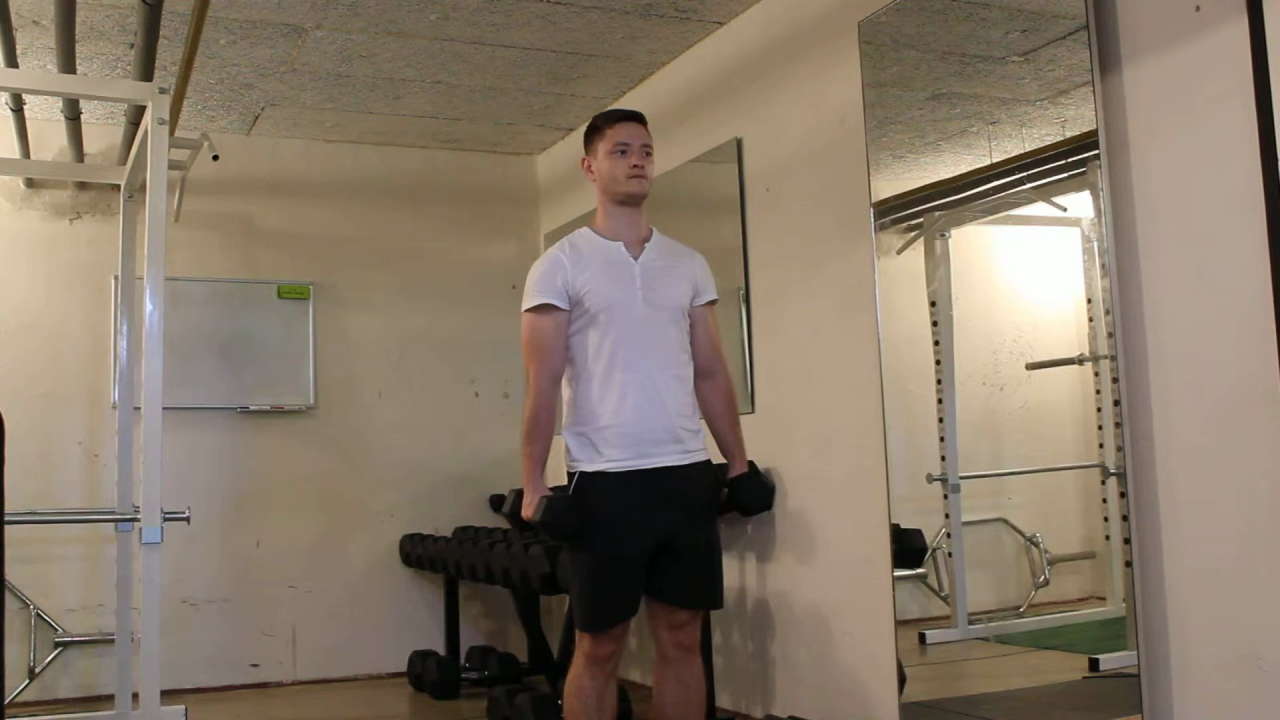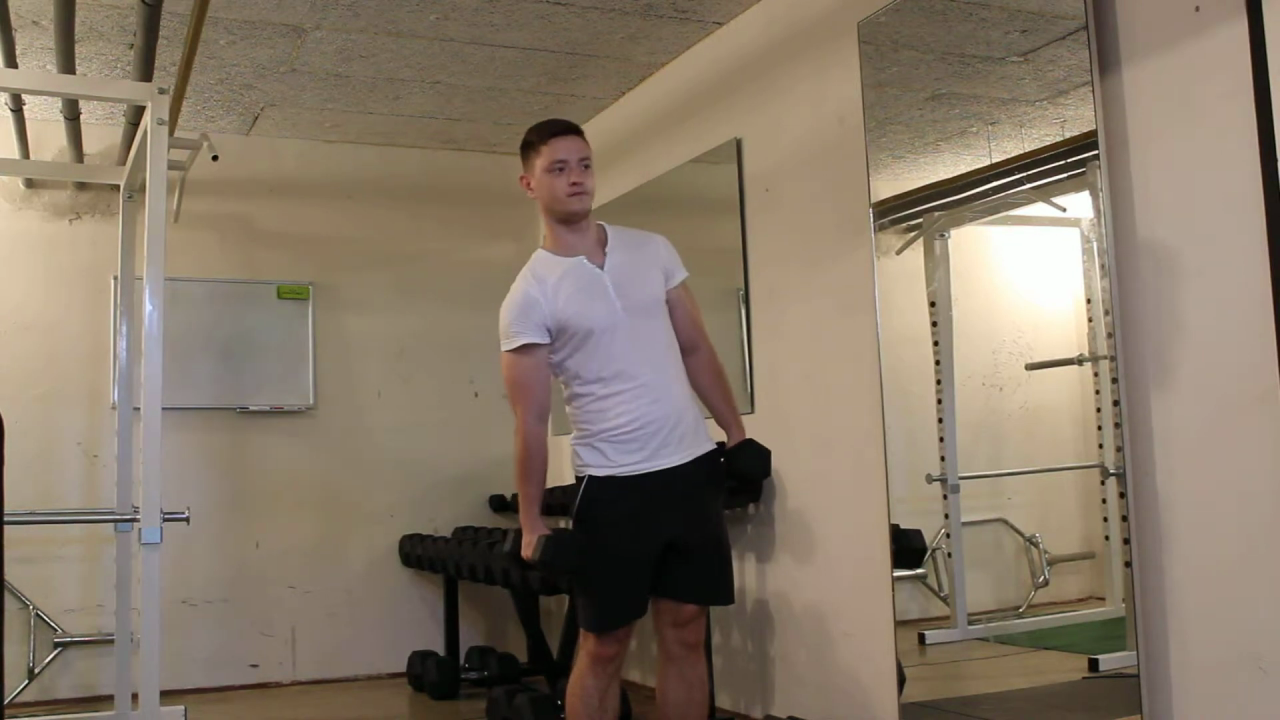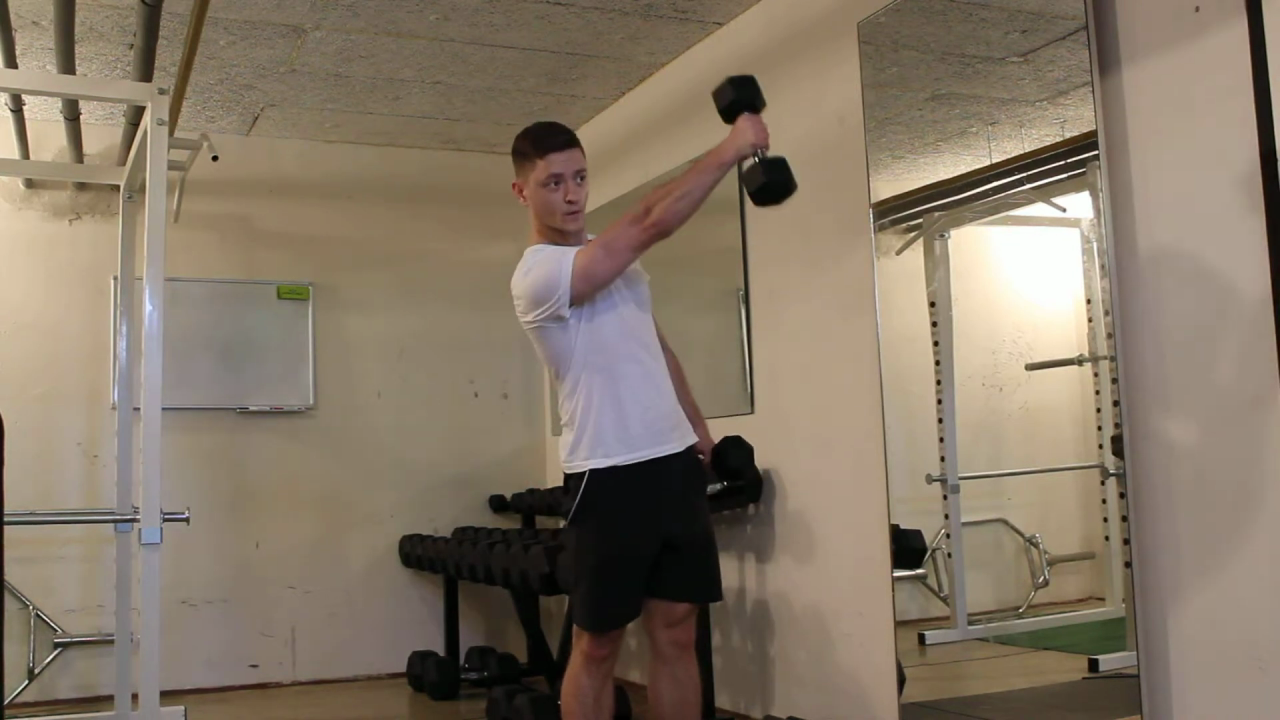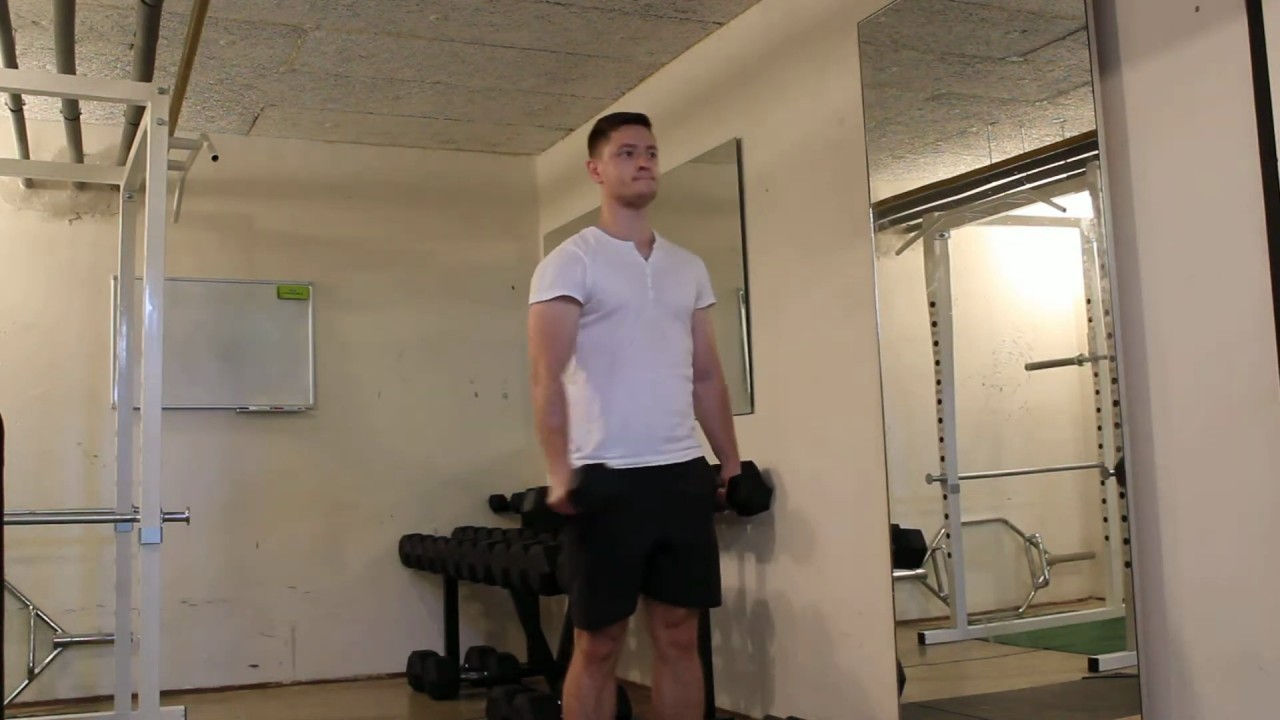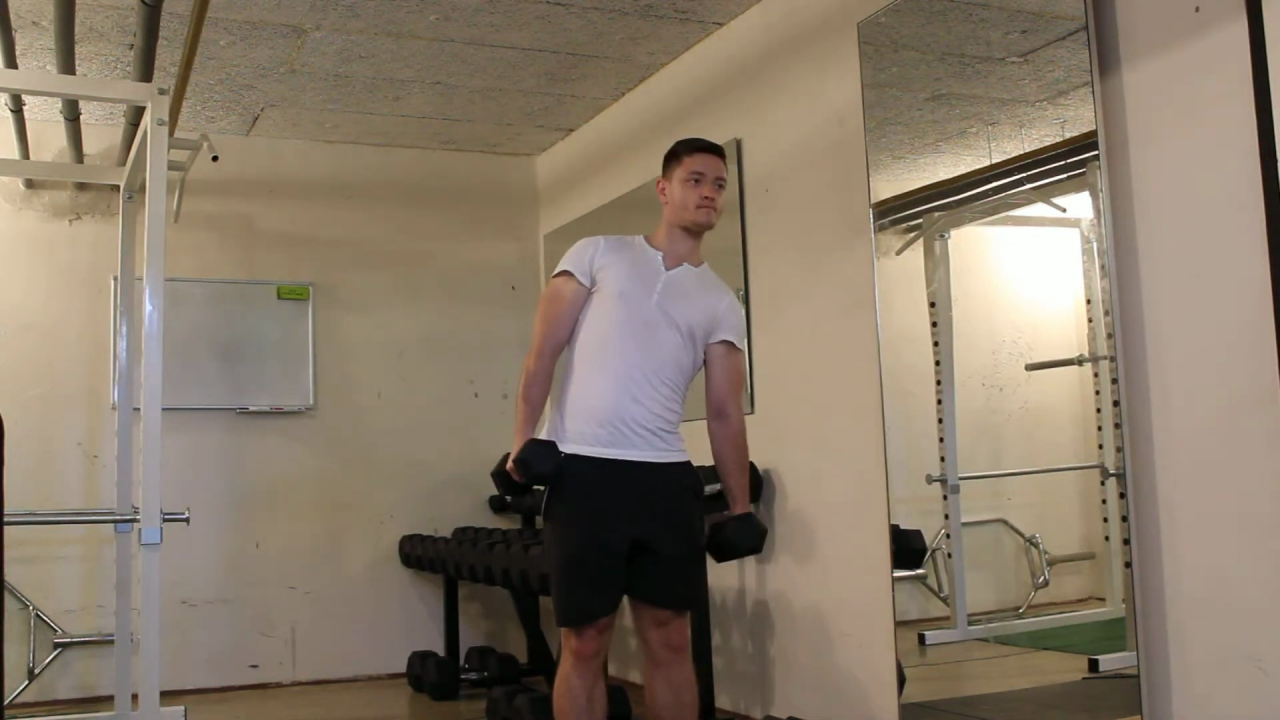
dt=1s
person 1, frame 1
left shoulder: (688, 264)
right shoulder: (560, 265)
left elbow: (711, 373)
right elbow: (543, 384)
left wrist: (739, 462)
right wrist: (533, 484)
left hip: (687, 474)
right hip: (605, 481)
left knee: (682, 636)
right knee: (600, 645)
person 1, frame 2
left shoulder: (652, 250)
right shoulder: (530, 296)
left elbow: (696, 350)
right elbow: (530, 420)
left wrist: (737, 433)
right wrist: (531, 520)
left hip: (691, 468)
right hip: (614, 484)
left knee: (685, 635)
right knee: (603, 647)
person 1, frame 3
left shoulder: (615, 254)
right shoulder: (540, 275)
right elbow: (650, 222)
left wrist: (699, 429)
right wrist: (731, 149)
left hip: (674, 462)
right hip: (609, 477)
left knee: (676, 630)
right knee: (597, 645)
person 1, frame 4
left shoulder: (688, 266)
right shoulder: (571, 262)
right elbow: (547, 375)
left wrist: (731, 461)
right wrist: (559, 471)
left hip: (682, 473)
right hip: (606, 479)
left knee: (679, 636)
right knee: (598, 645)
person 1, frame 5
left shoulder: (722, 303)
right shoulder: (596, 254)
left elbow: (725, 413)
right elbow: (543, 352)
left wrist: (740, 507)
right wrist: (523, 438)
left hip: (666, 477)
right hip: (584, 471)
left knee: (670, 640)
right knee: (585, 643)
